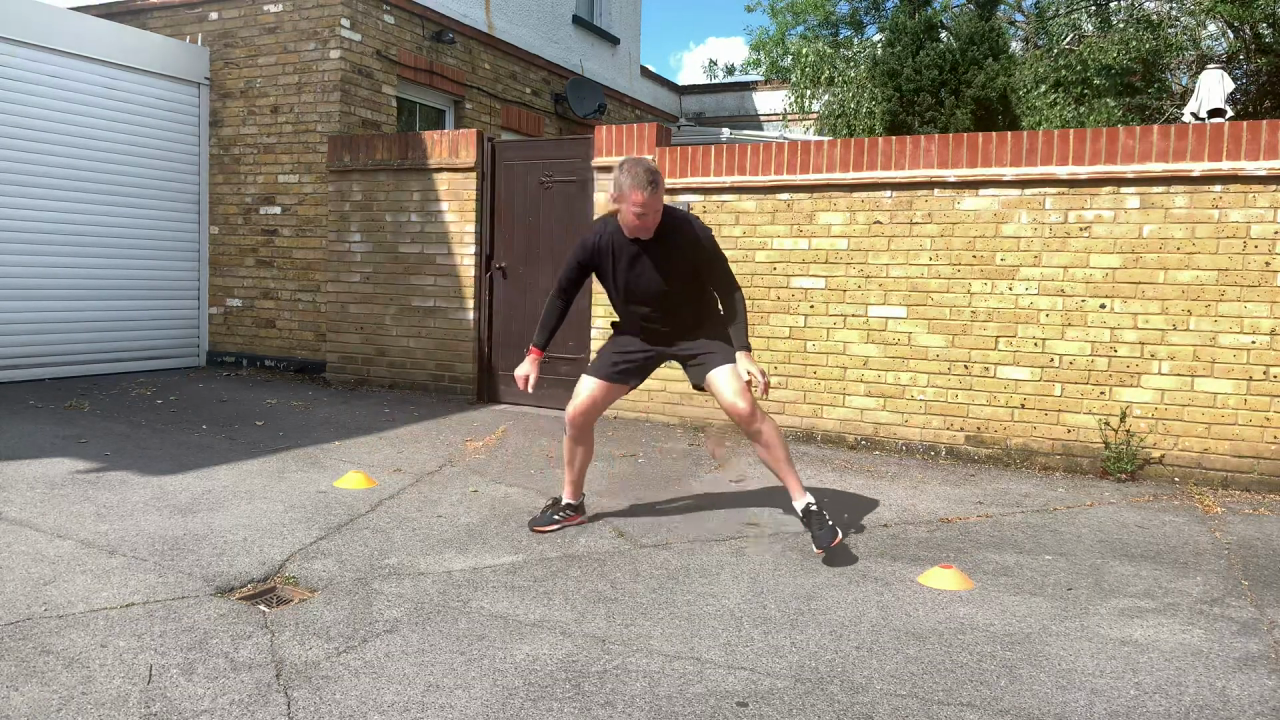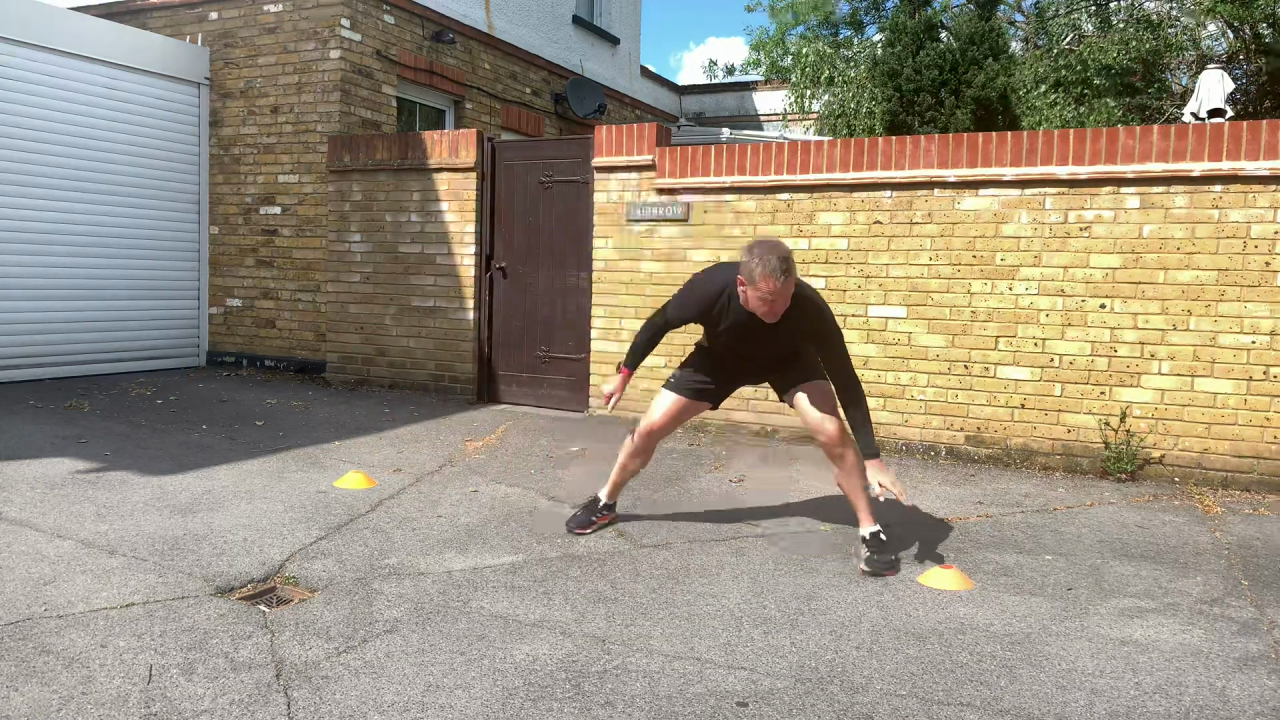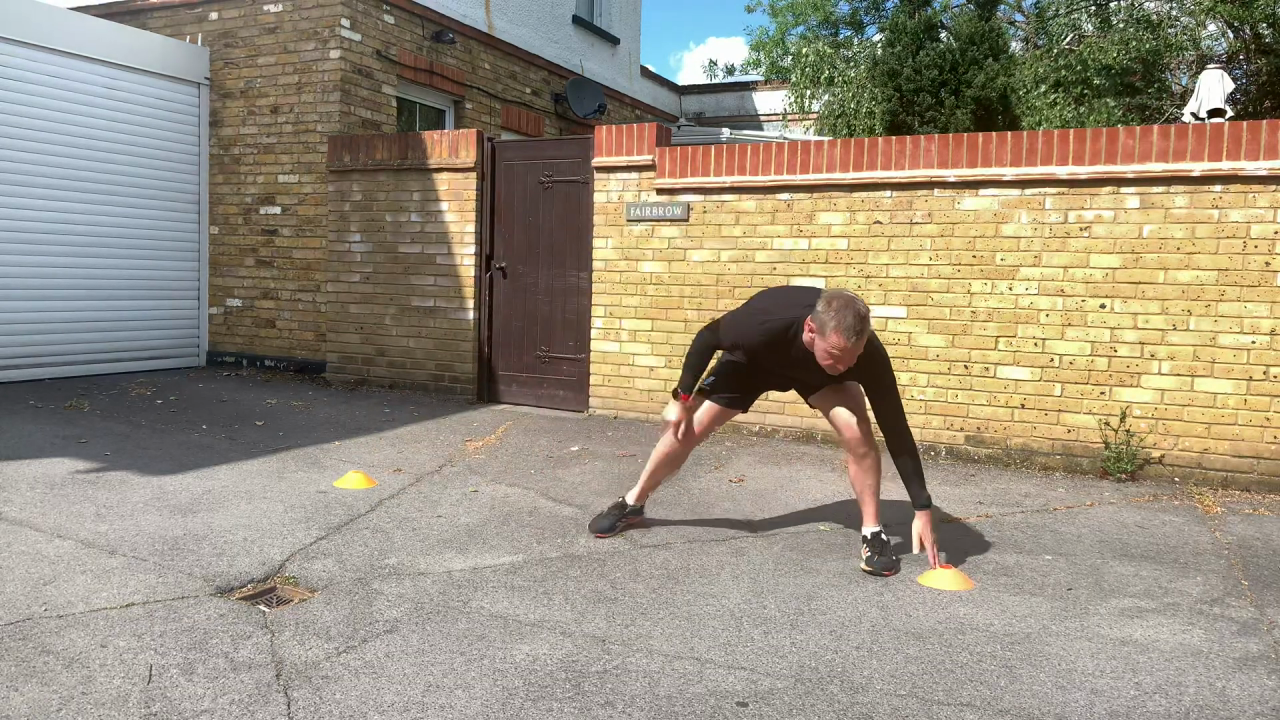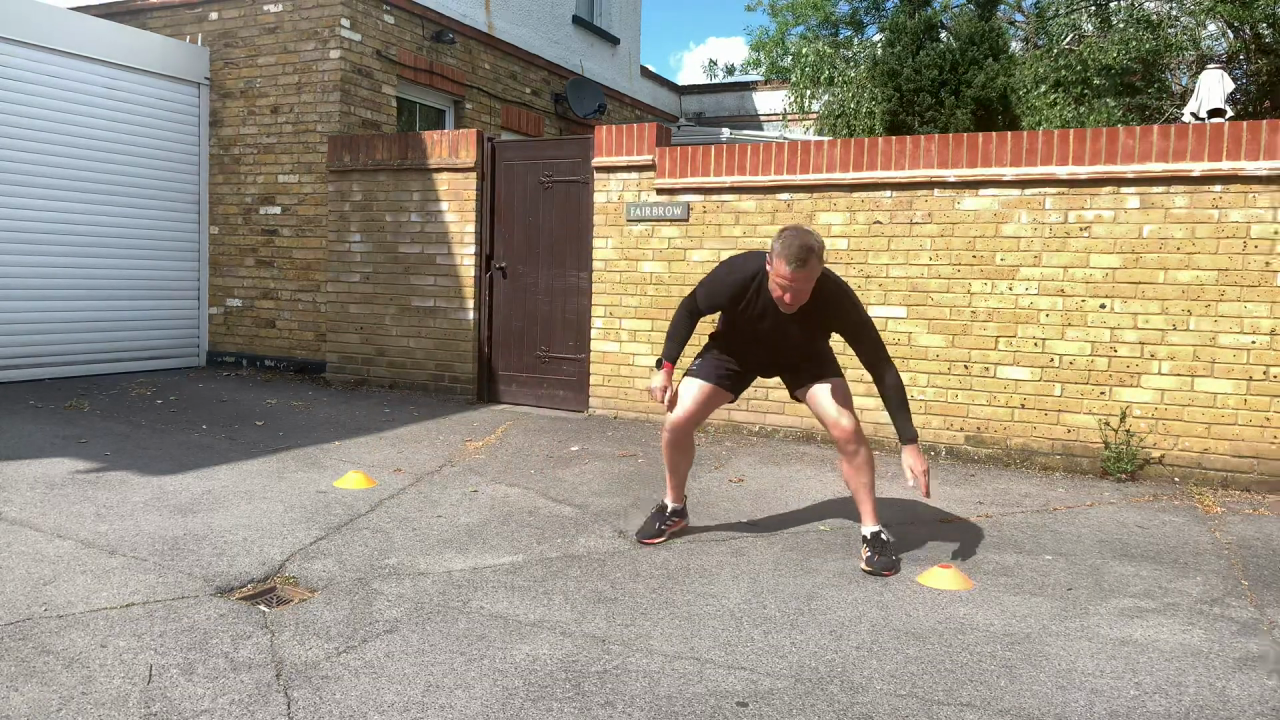
dt=0.2s
person 1, frame 1
left shoulder: (690, 233)
right shoulder: (597, 240)
left elbow: (729, 292)
right elbow: (561, 295)
left wrist: (743, 354)
right wrist: (534, 355)
left hip: (700, 331)
right hip: (634, 334)
left knee: (744, 410)
right knee: (577, 414)
left ankle: (804, 505)
right ankle: (570, 503)
person 1, frame 2
left shoulder: (809, 307)
right shoulder: (709, 291)
left elbow: (846, 382)
right elbow: (658, 324)
left wrist: (872, 460)
right wrist: (623, 374)
left hip: (786, 362)
right hip: (719, 359)
left knee: (831, 434)
right knee: (650, 426)
left ankle: (870, 533)
right ankle: (604, 502)
person 1, frame 3
left shoulder: (867, 352)
right shoulder: (763, 324)
left elbow: (896, 427)
right elbow: (706, 338)
left wrist: (922, 508)
right wrist: (681, 400)
left hip: (814, 375)
right hip: (750, 363)
left knee: (858, 435)
right knee: (682, 435)
left ankle: (872, 533)
right ankle: (632, 503)
person 1, frame 4
left shoulder: (837, 297)
right shoulder: (738, 275)
left elbow: (882, 367)
right elbow: (689, 309)
left wrist: (909, 443)
right wrist: (666, 368)
left hip: (803, 357)
right hip: (733, 348)
left knee: (846, 430)
right knee: (678, 421)
left ankle: (872, 531)
right ankle: (673, 507)
